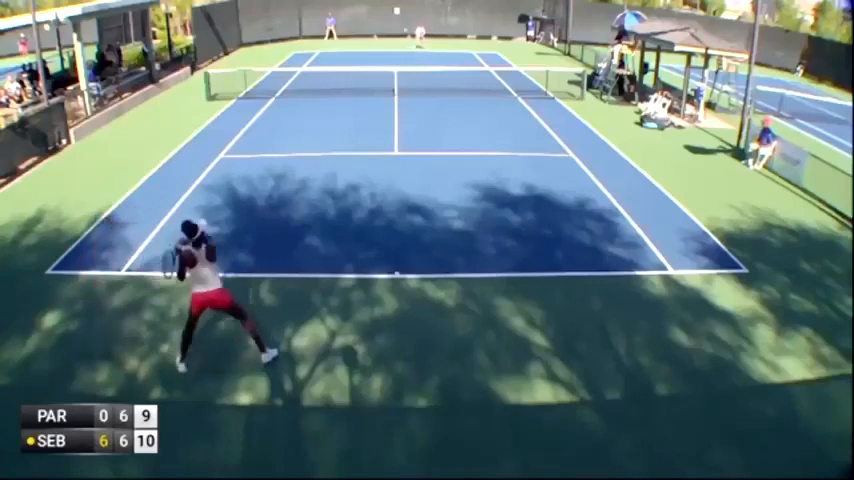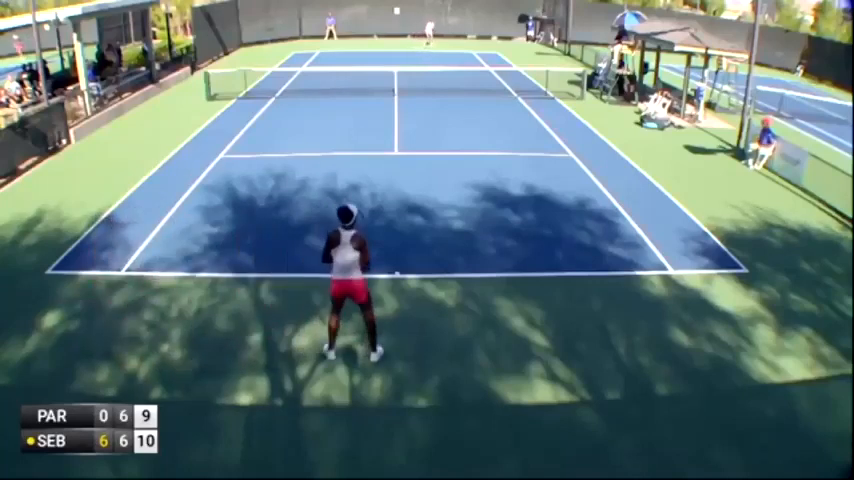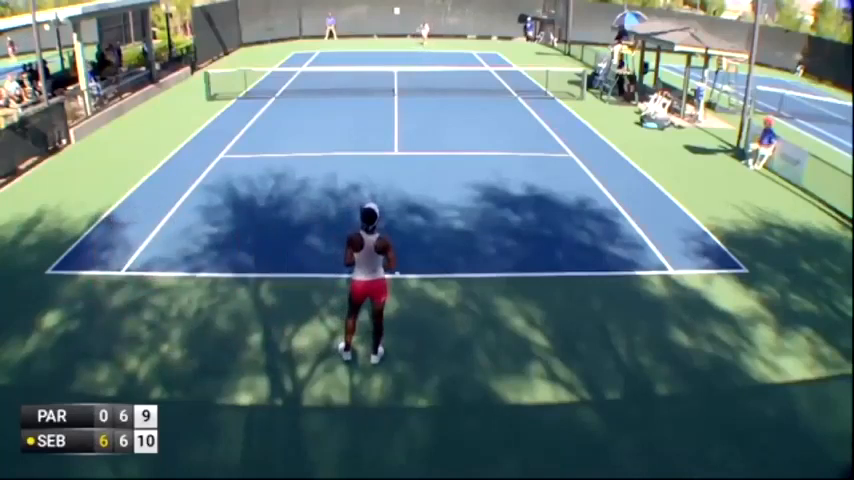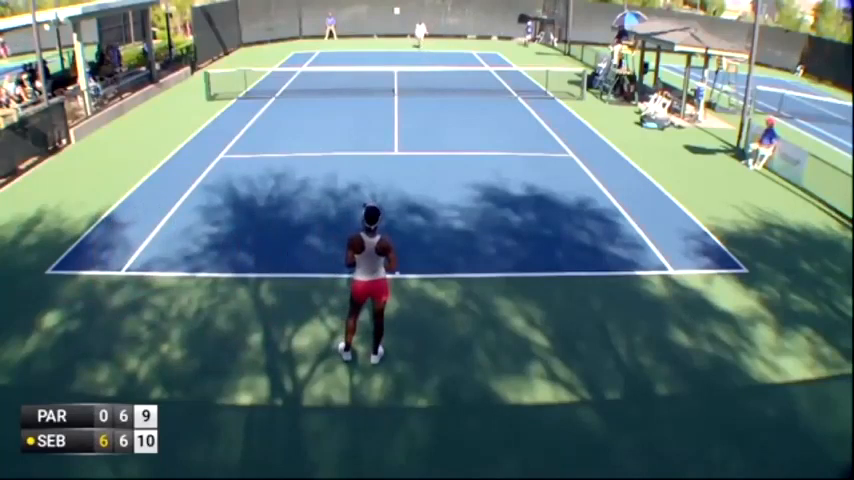
dt=1s
person 1, frame 1
left shoulder: (185, 254)
right shoulder: (210, 248)
left elbow: (181, 277)
left hip: (198, 296)
right hip: (218, 293)
left knee: (190, 327)
right knee: (245, 319)
left ankle: (182, 361)
right ankle: (265, 353)
person 1, frame 2
left shoulder: (332, 236)
right shoulder: (360, 239)
left elbow: (325, 259)
right elbow: (365, 266)
left hip: (337, 283)
right hip: (356, 283)
left knee: (335, 313)
right knee: (368, 314)
left ankle: (330, 349)
right ankle: (374, 351)
person 1, frame 3
left shoulder: (353, 239)
right shoulder: (383, 242)
left elbow: (348, 262)
right elbow: (392, 266)
left hip: (358, 283)
right hip: (378, 283)
left knee: (351, 315)
right knee: (377, 318)
left ankle: (347, 349)
right ankle: (375, 353)
person 1, frame 4
left shoulder: (354, 240)
right shoulder: (385, 242)
left elbow: (349, 263)
right elbow: (393, 267)
right wrist: (380, 264)
left hip: (360, 283)
right hip: (379, 283)
left knee: (352, 316)
right knee: (378, 318)
left ankle: (346, 350)
right ankle: (375, 353)
